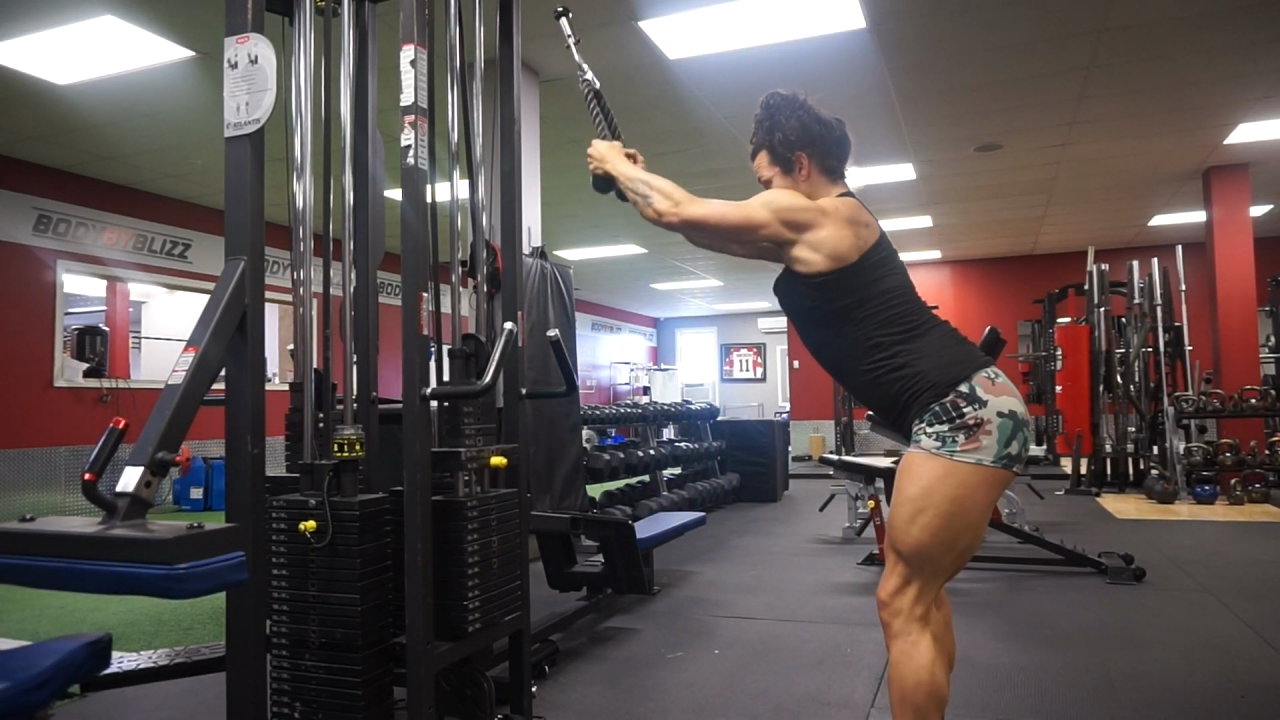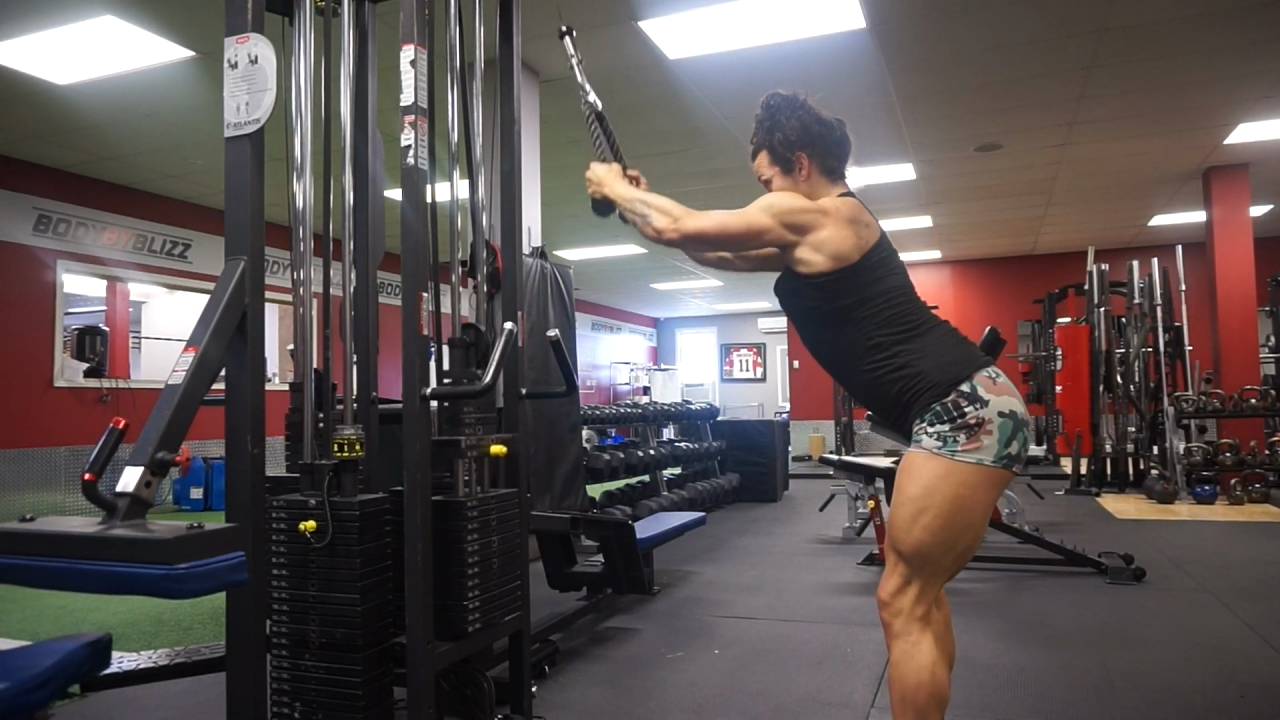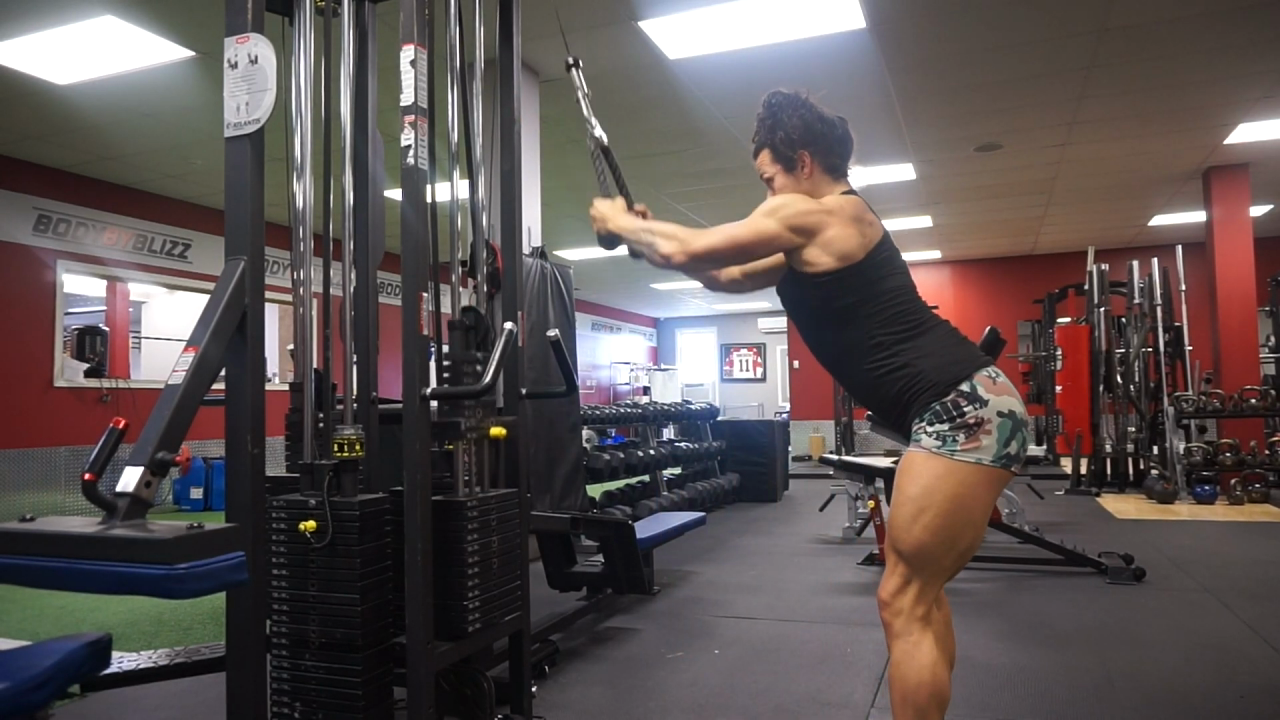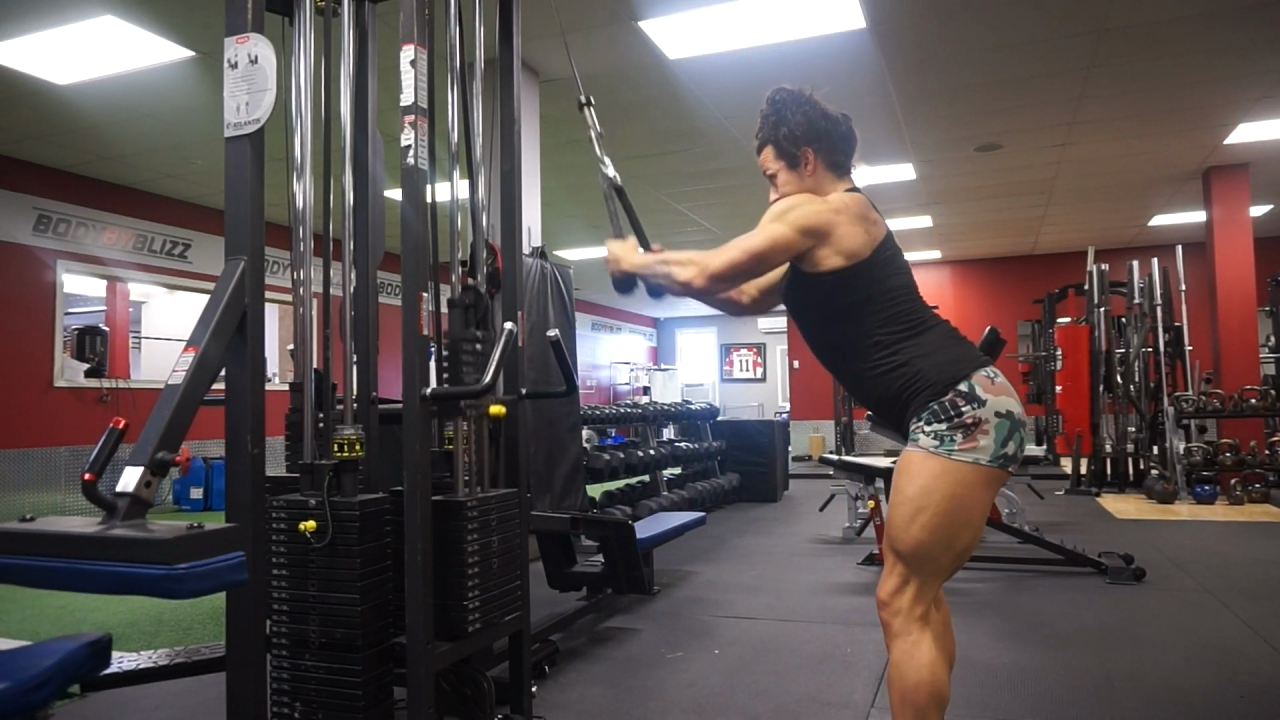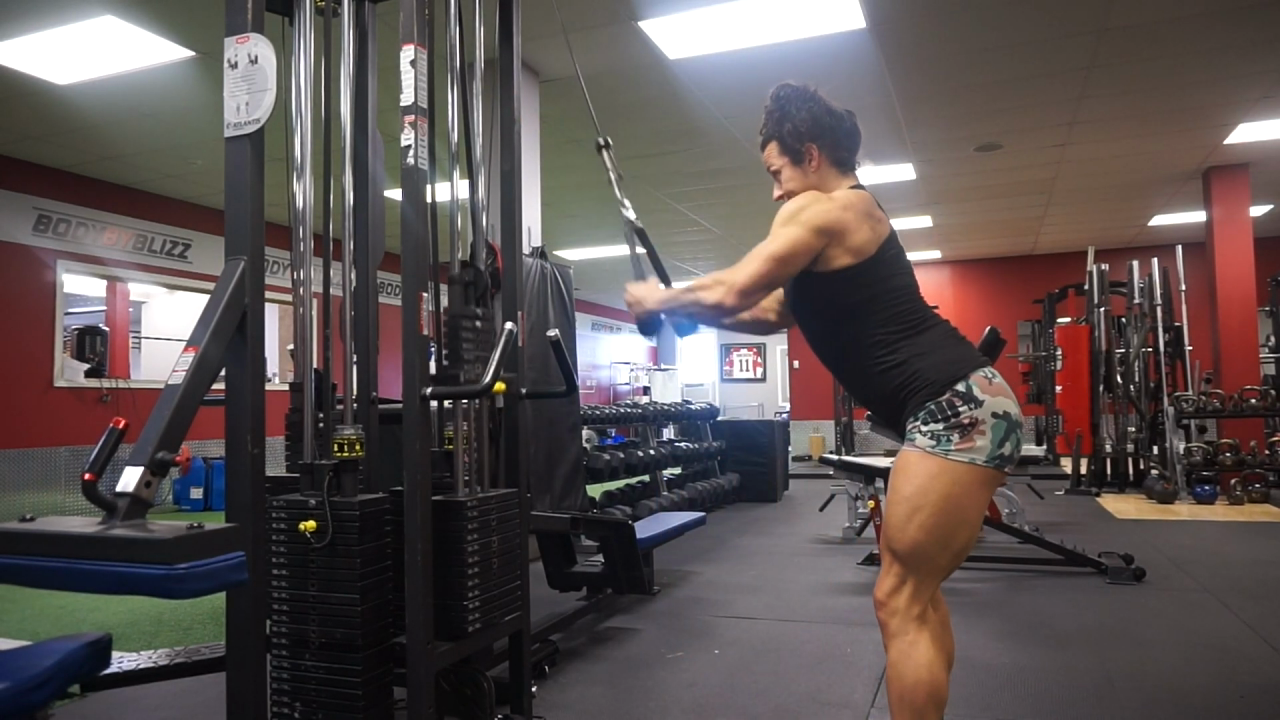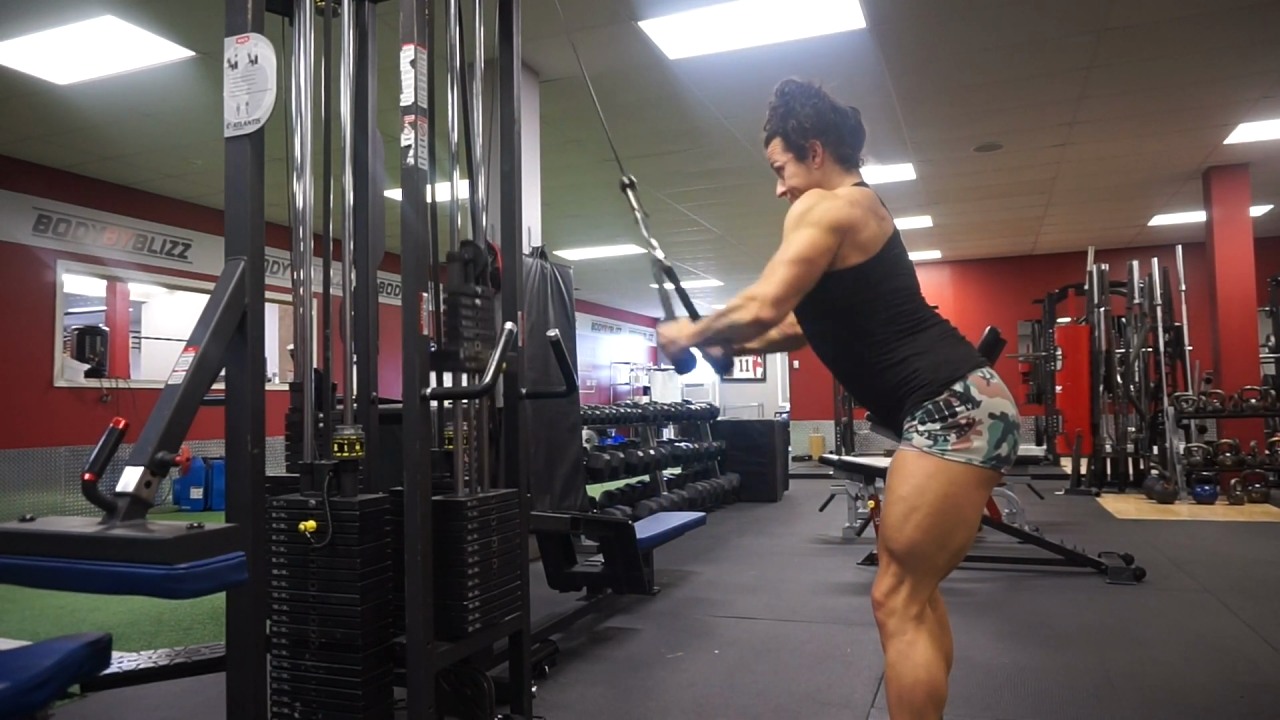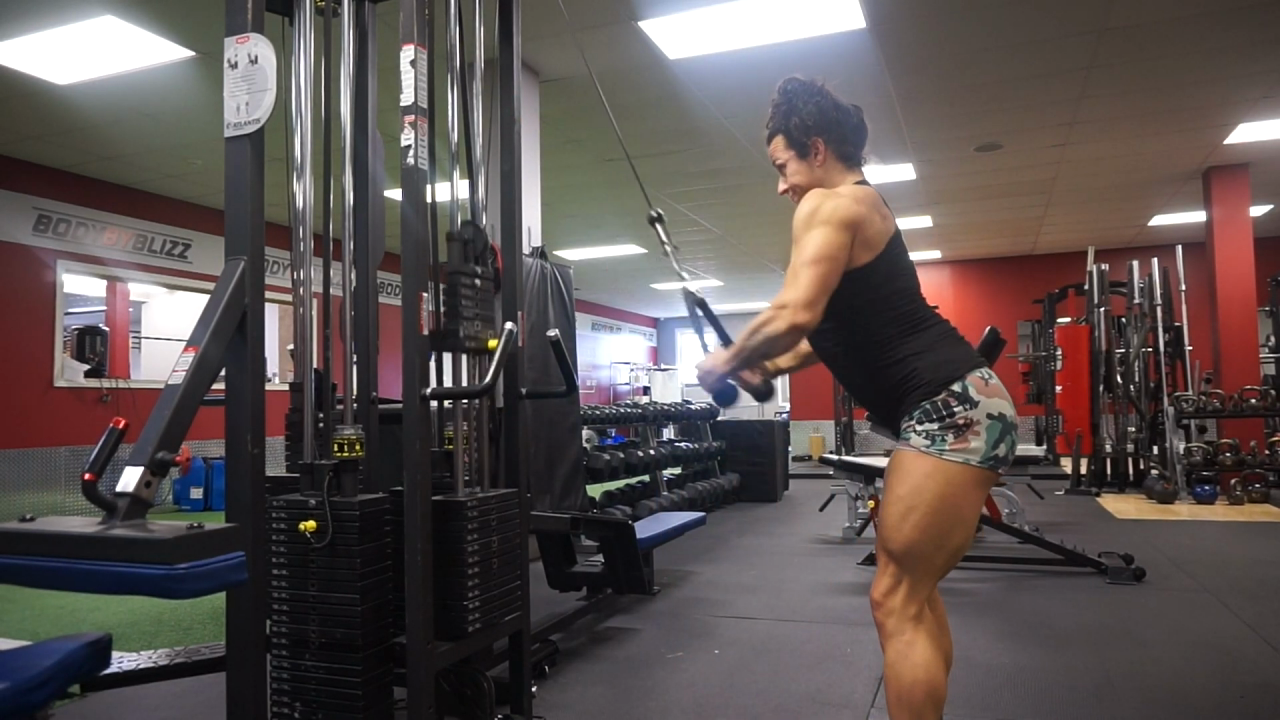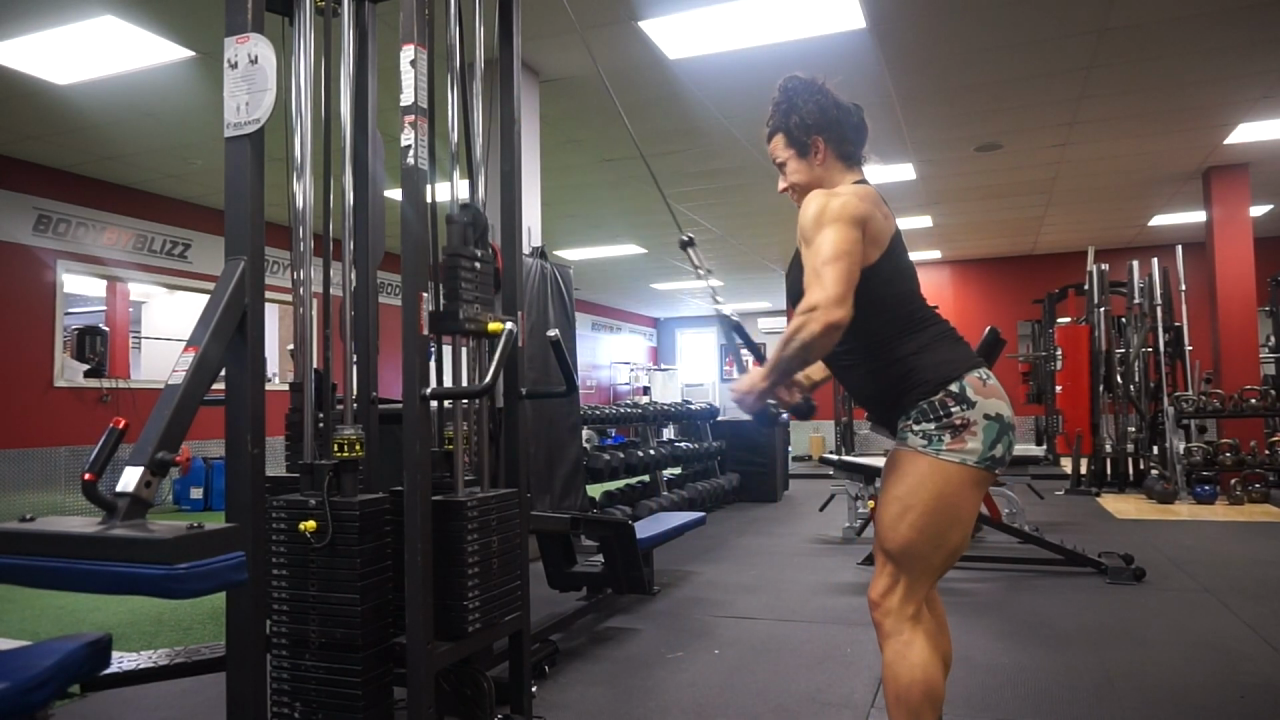
dt=0.1s
person 1, frame 1
left shoulder: (811, 216)
right shoulder: (824, 230)
left elbow: (683, 214)
right elbow: (713, 233)
left wrist: (614, 169)
right wrist: (642, 179)
left hip: (960, 411)
right hip: (969, 407)
left knee: (903, 602)
right knee: (920, 596)
person 1, frame 2
left shoulder: (812, 216)
right shoulder: (826, 231)
left elbow: (681, 227)
right elbow: (716, 251)
left wrist: (614, 187)
right wrist: (640, 198)
left hip: (960, 410)
right hip: (968, 407)
left knee: (903, 602)
right knee: (920, 596)
person 1, frame 3
left shoulder: (812, 215)
right shoulder: (829, 231)
left elbow: (690, 251)
right elbow: (726, 275)
left wrist: (620, 223)
right wrist: (647, 231)
left hip: (960, 411)
right hip: (965, 407)
left knee: (903, 603)
right knee: (918, 596)
person 1, frame 4
left shoulder: (818, 215)
right shoulder: (835, 229)
left elbow: (703, 271)
right elbow: (744, 296)
left wrist: (635, 261)
right wrist: (660, 264)
left hip: (957, 410)
right hip: (965, 407)
left knee: (903, 602)
right knee: (918, 595)
person 1, frame 5
left shoulder: (821, 211)
right shoulder: (845, 218)
left elbow: (728, 295)
right elbow: (775, 309)
left wrist: (659, 299)
right wrist: (683, 300)
left hip: (954, 412)
right hip: (958, 408)
left knee: (900, 602)
right knee: (915, 596)
person 1, frame 6
left shoulder: (829, 209)
right shoulder: (853, 216)
left elbow: (761, 309)
right elbow: (805, 323)
left wrist: (690, 335)
right wrist: (723, 336)
left hip: (951, 410)
right hip: (957, 408)
left knee: (897, 601)
right knee: (914, 595)
person 1, frame 7
left shoulder: (830, 204)
right shoulder: (856, 208)
left elbow: (794, 316)
right elbow: (846, 330)
left wrist: (730, 362)
right wrist: (765, 364)
left hip: (949, 410)
right hip: (950, 407)
left knee: (896, 602)
right knee: (911, 595)
person 1, frame 8
left shoulder: (834, 203)
right shoulder: (860, 208)
left elbow: (825, 314)
left wrist: (766, 378)
right wrist: (801, 378)
left hip: (945, 410)
right hip: (949, 407)
left knee: (894, 601)
right knee: (912, 595)
